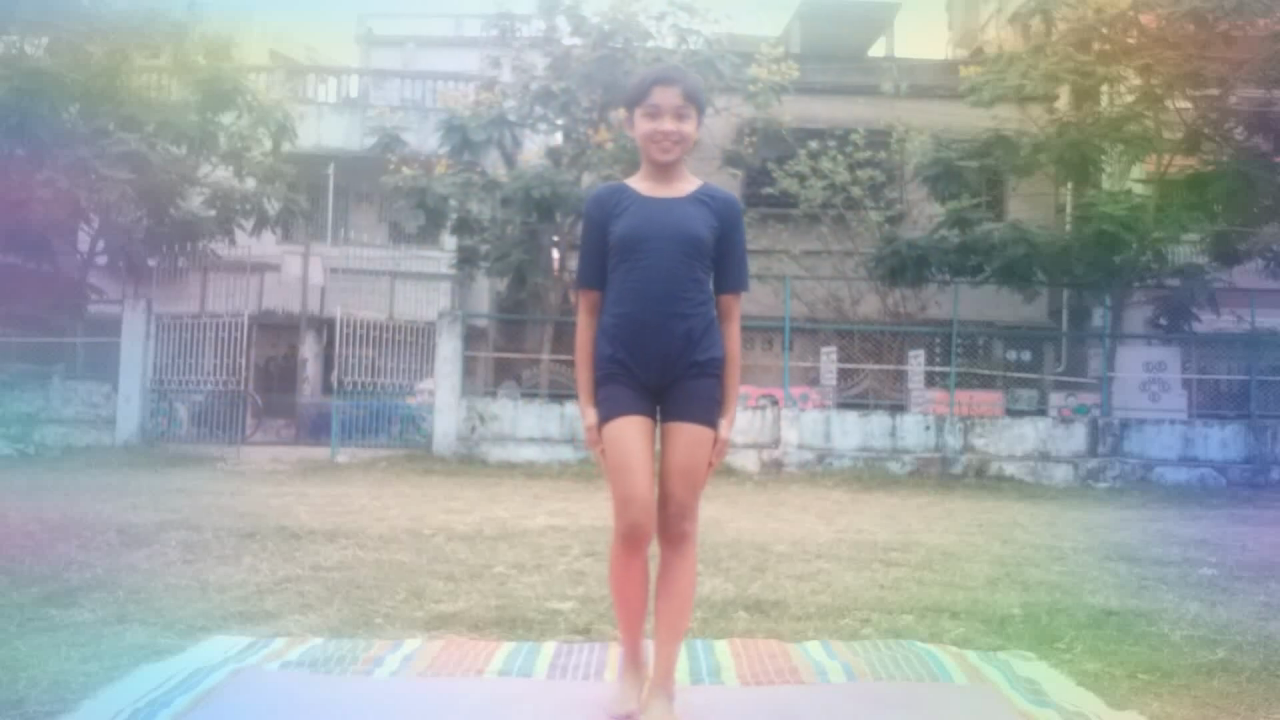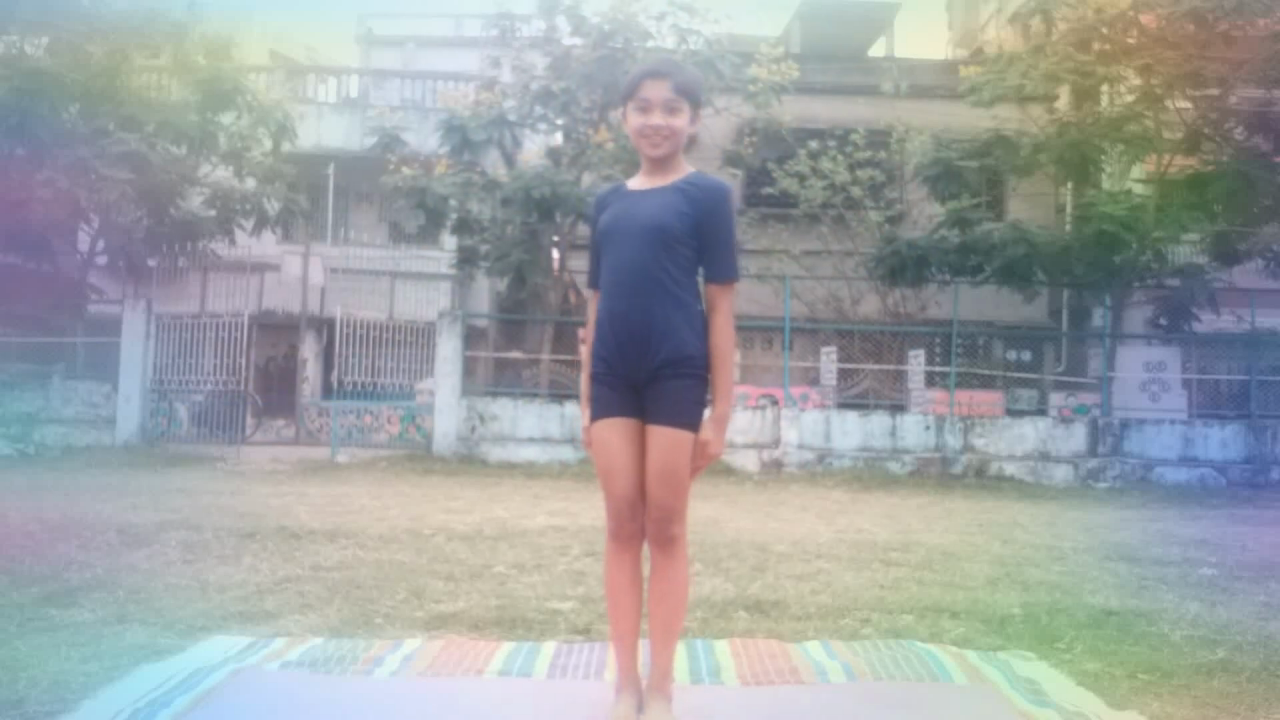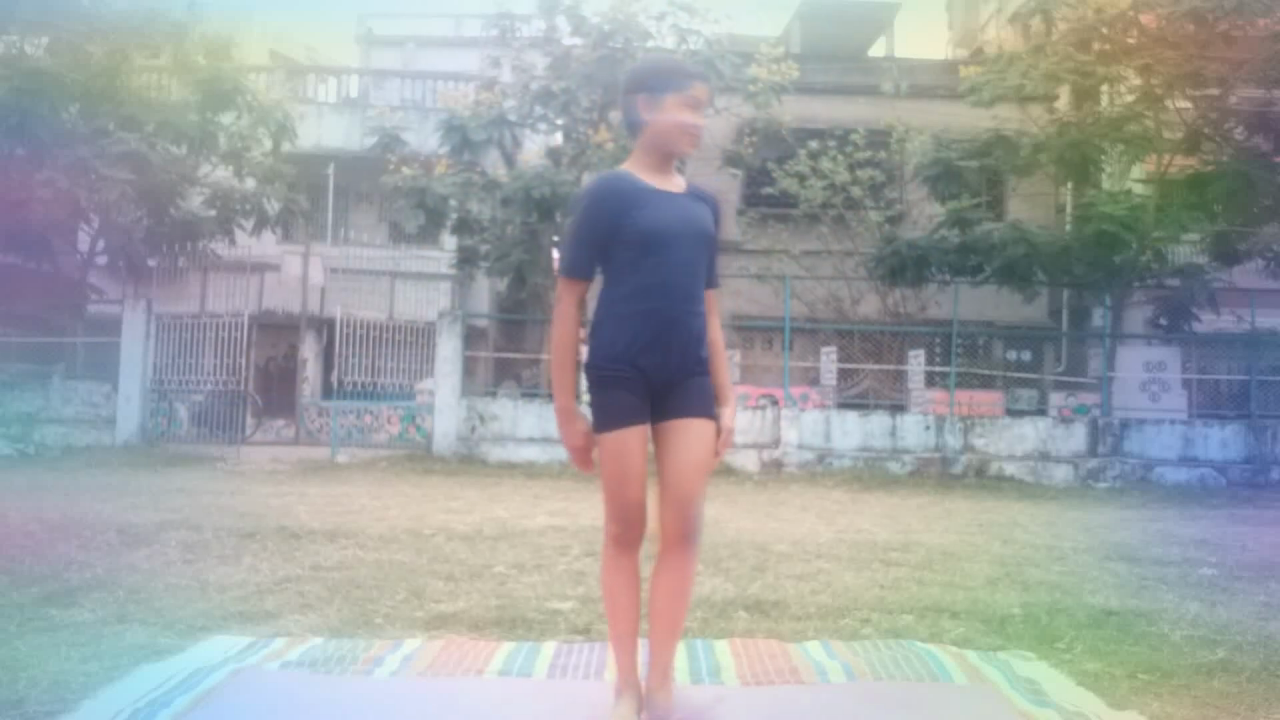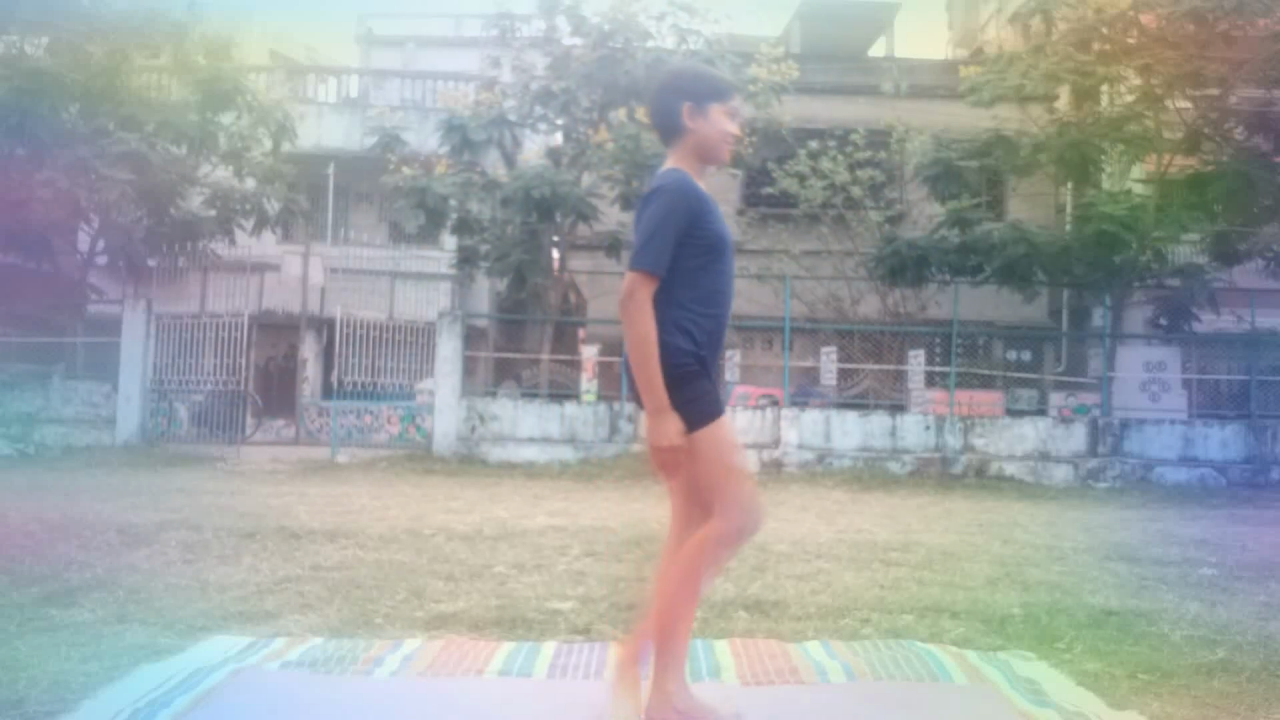
dt=0.4s
person 1, frame 1
left shoulder: (721, 207)
right shoulder: (606, 203)
left elbow: (730, 315)
right elbow: (589, 309)
left wrist: (729, 409)
right wrist: (587, 401)
left hip: (694, 377)
right hip: (623, 375)
left knee: (678, 528)
right knee: (634, 523)
right ankle: (631, 665)
person 1, frame 2
left shoulder: (707, 194)
right shoulder: (608, 203)
left elbow: (720, 307)
left wrist: (720, 410)
right wrist: (585, 399)
left hip: (677, 373)
right hip: (612, 376)
left knee: (666, 528)
right knee: (622, 527)
person 1, frame 3
left shoulder: (702, 204)
right shoulder: (608, 192)
right elbow: (568, 300)
left wrist: (725, 400)
right wrist: (565, 407)
left hip: (687, 377)
right hip: (619, 375)
left knee: (683, 527)
right knee: (624, 530)
person 1, frame 4
left shoulder: (690, 195)
right shoulder: (674, 191)
right elbow: (636, 299)
right wrist: (658, 410)
left hip: (695, 375)
right hip: (674, 373)
left knee: (698, 524)
right knee: (737, 512)
right ankle: (637, 656)
